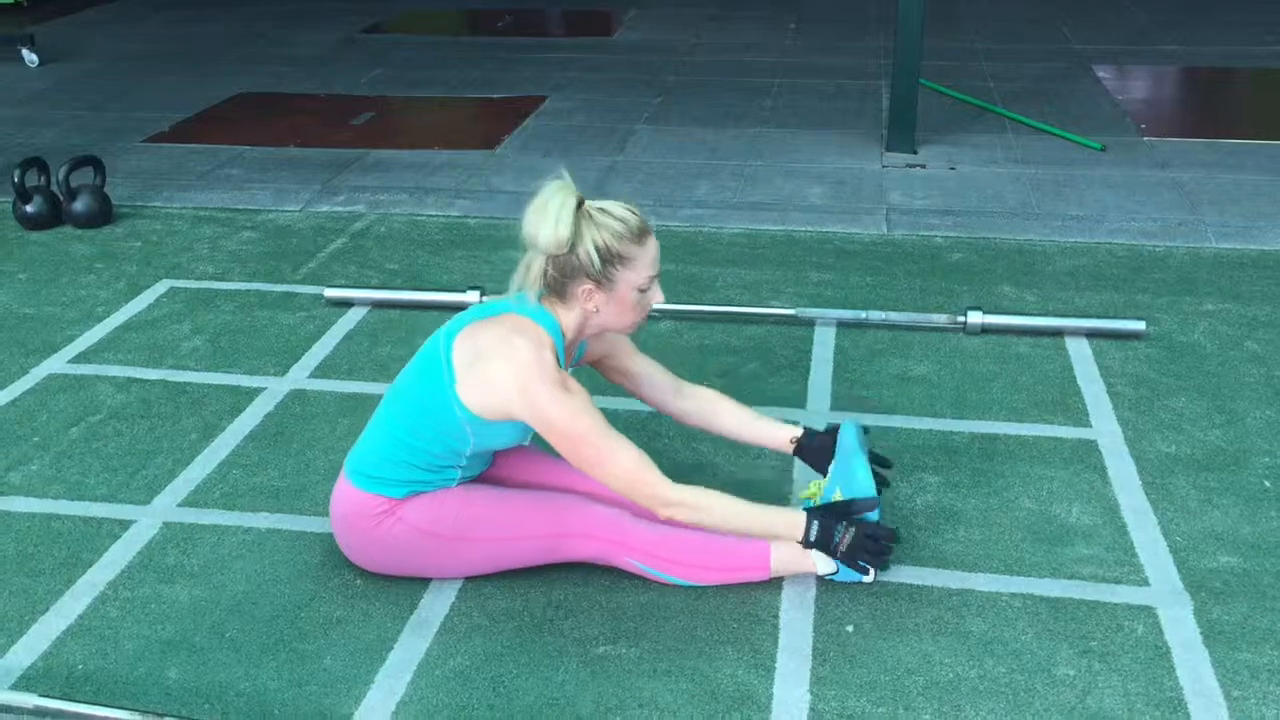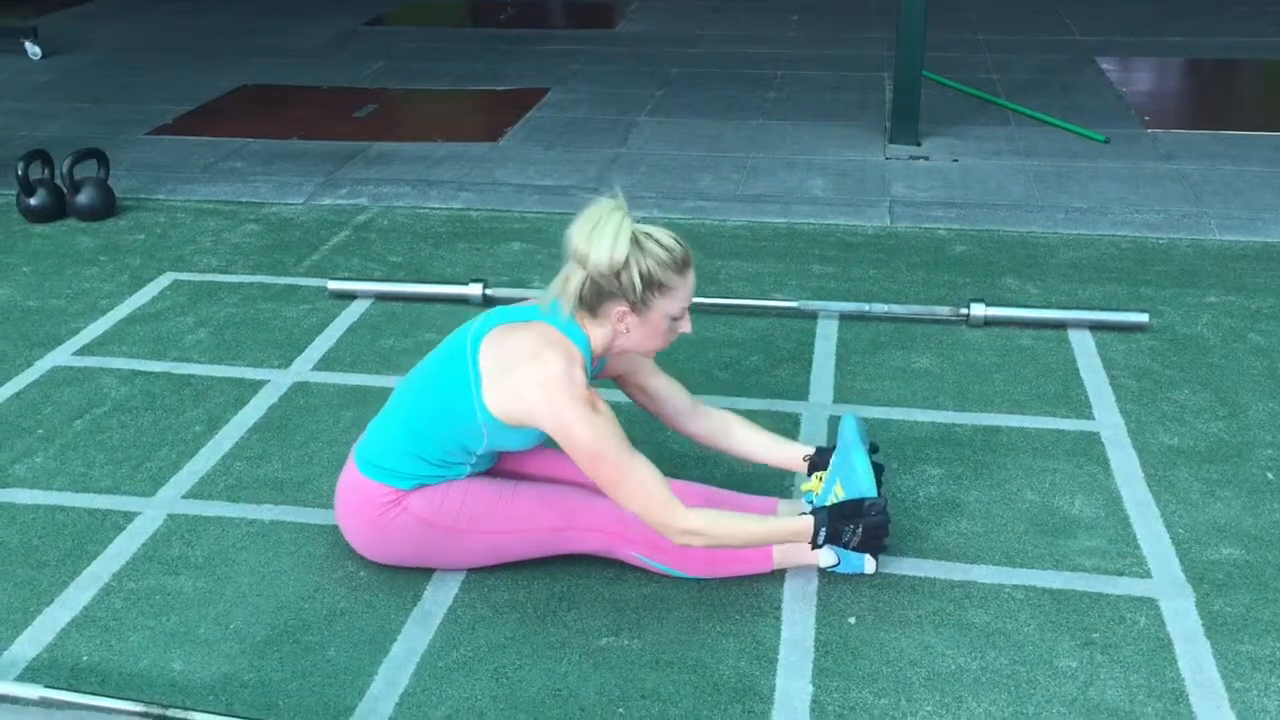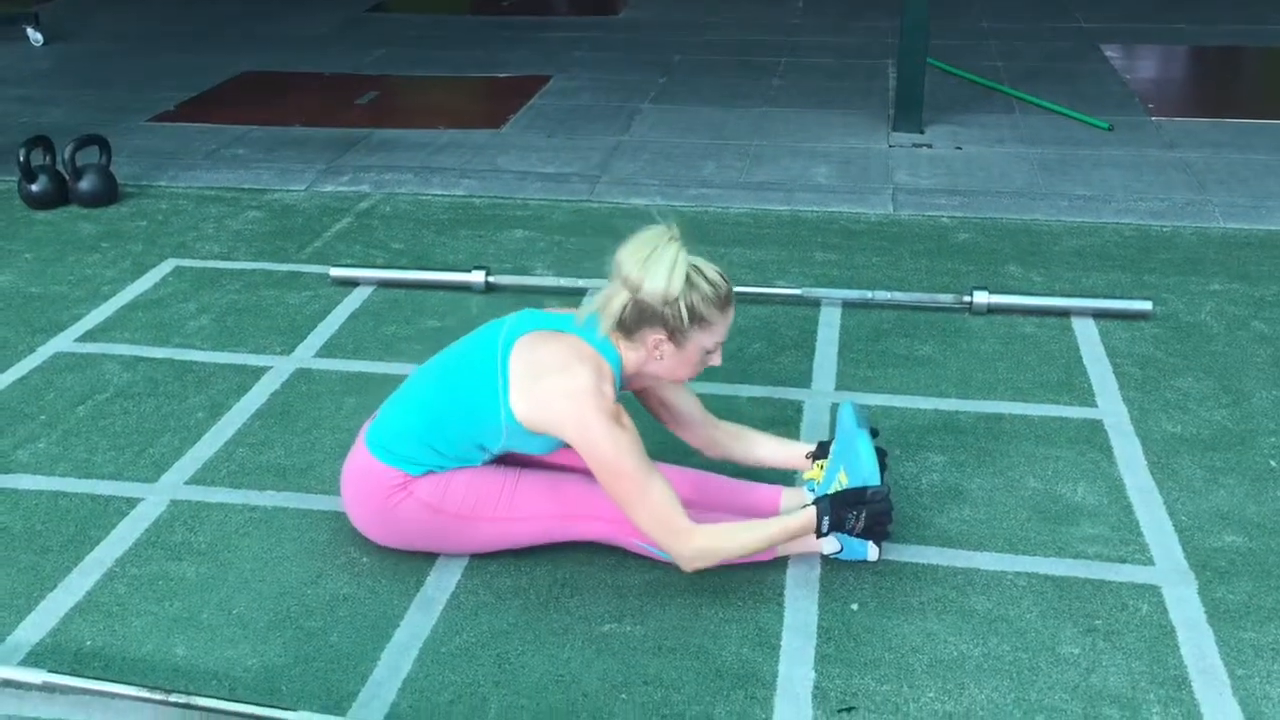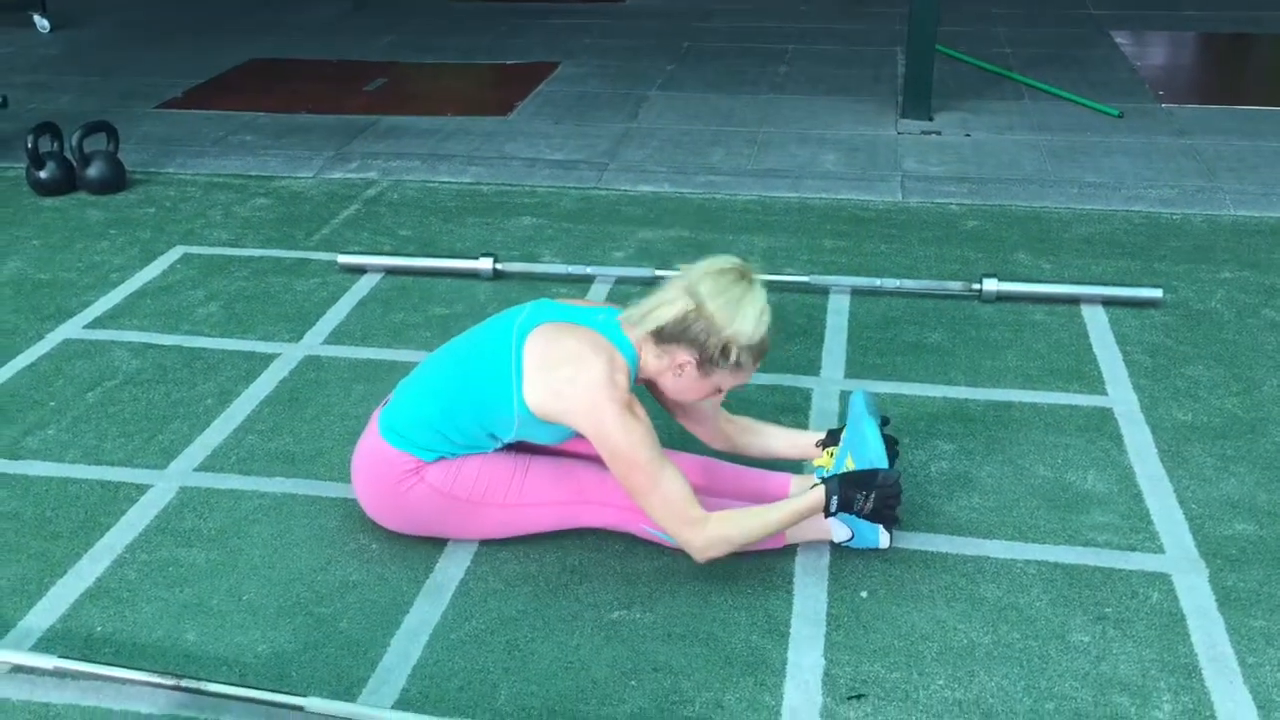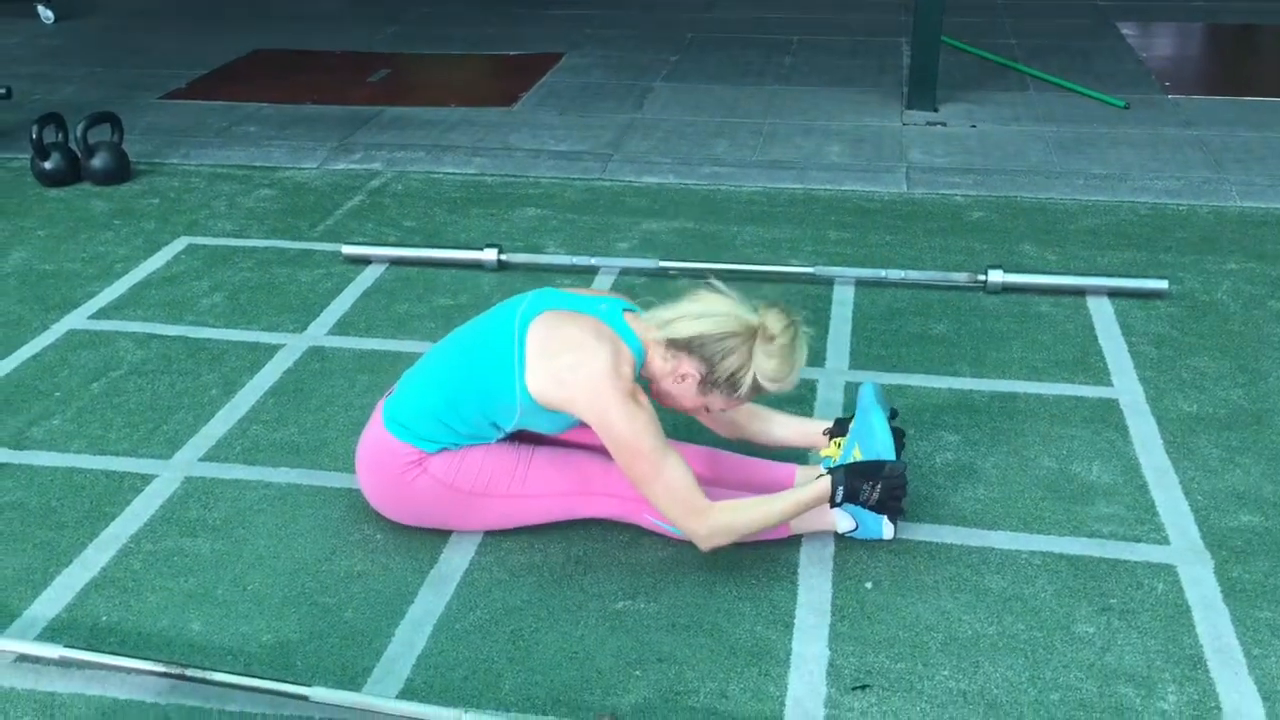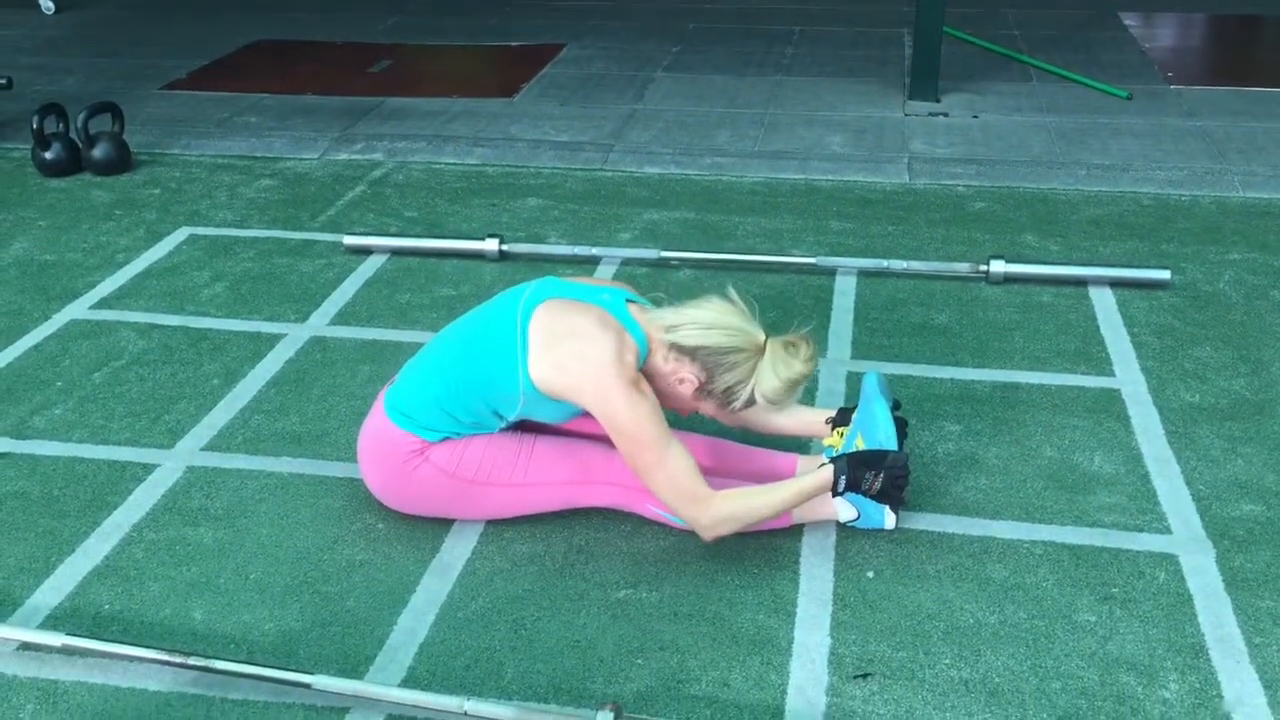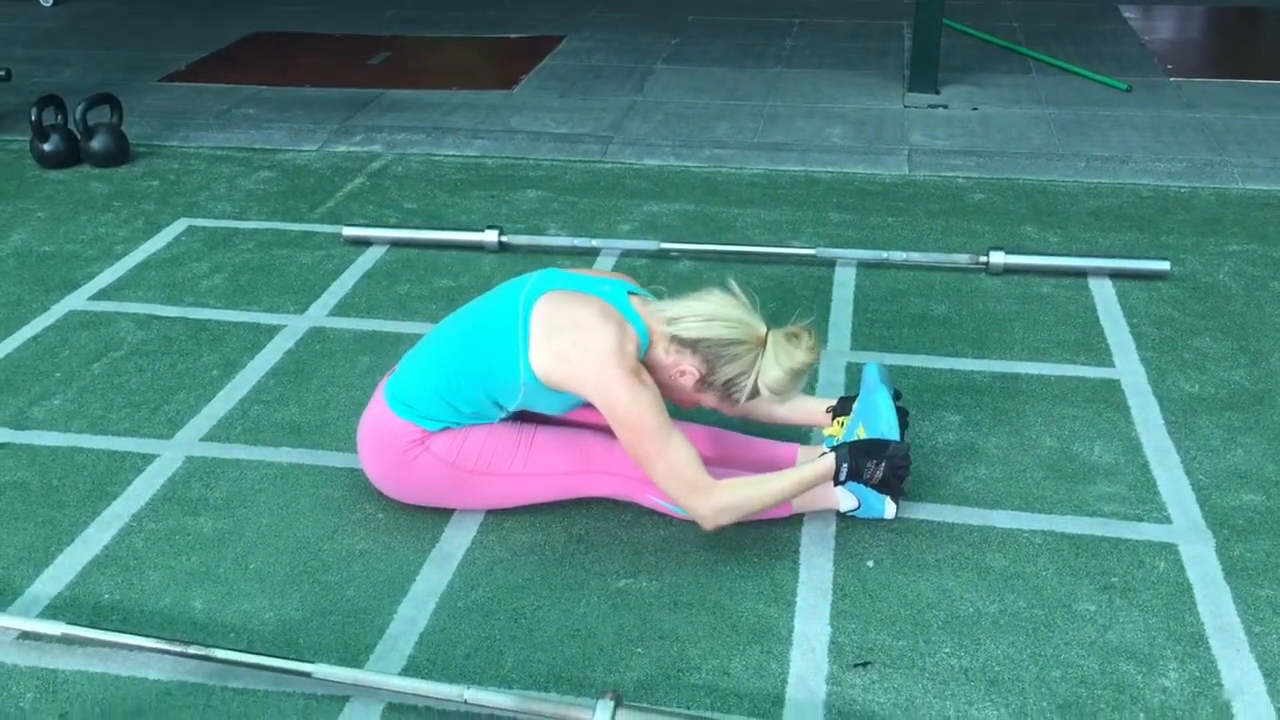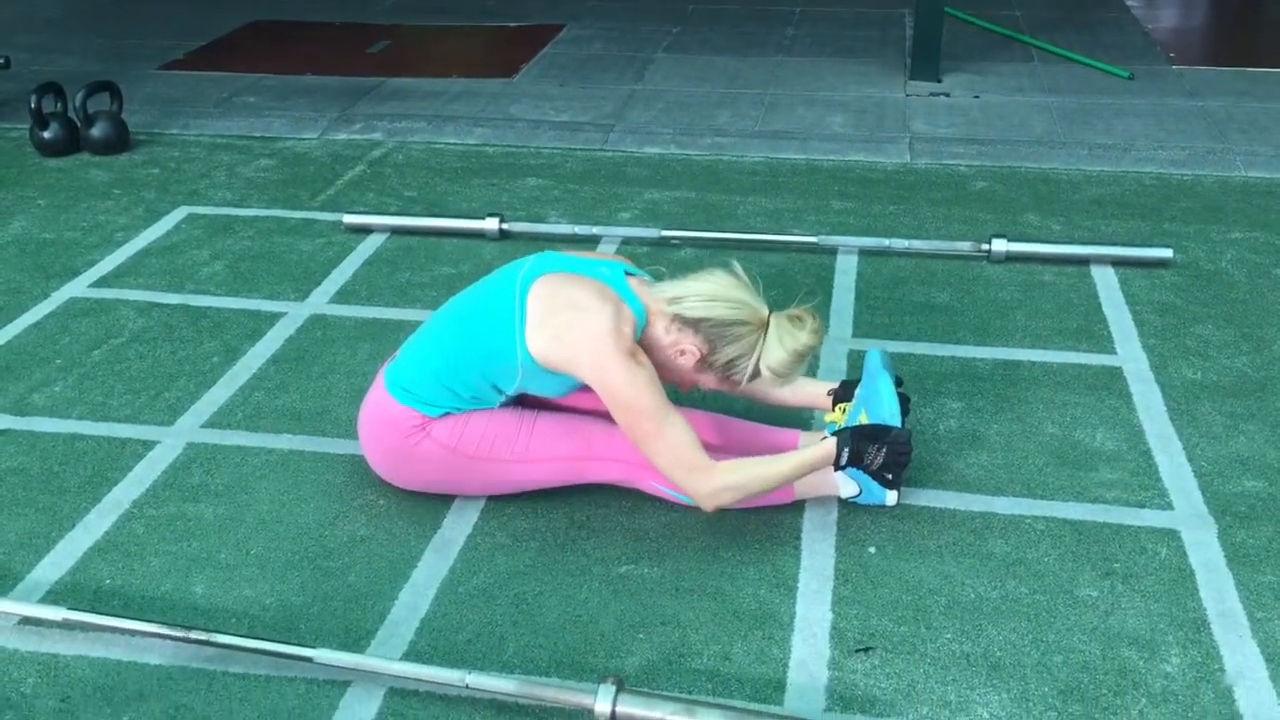
dt=0.4s
person 1, frame 1
left shoulder: (575, 325)
right shoulder: (529, 368)
left elbow: (684, 397)
right elbow: (665, 501)
left wrist: (801, 441)
right wrist: (807, 531)
right hip: (384, 514)
left knee: (612, 493)
right knee: (596, 530)
left ankle: (805, 512)
right ankle: (814, 561)
person 1, frame 2
left shoulder: (585, 332)
right shoulder: (555, 380)
left elbow: (699, 418)
right elbow: (678, 525)
left wrist: (811, 459)
right wrist: (815, 530)
left hip: (451, 461)
right hip: (389, 506)
left knee: (620, 487)
right knee: (602, 523)
left ankle: (805, 503)
right ankle: (818, 551)
person 1, frame 3
left shoulder: (610, 340)
right shoulder: (587, 395)
left elbow: (712, 435)
right elbow: (687, 547)
left wrist: (813, 455)
right wrist: (819, 520)
left hip: (423, 440)
right hip: (392, 489)
left knee: (634, 479)
right knee: (605, 511)
left ankle: (809, 493)
person 1, frame 4
left shoulder: (632, 332)
right shoulder: (604, 390)
left elbow: (723, 432)
right elbow: (700, 538)
left wrist: (823, 444)
right wrist: (826, 498)
left hip: (431, 426)
right hip: (402, 474)
left knee: (648, 468)
right knee: (614, 500)
person 1, frame 5
left shoulder: (634, 326)
right shoulder: (608, 382)
left elbow: (732, 421)
right elbow: (702, 527)
left wrist: (829, 433)
right wrist: (831, 488)
left hip: (439, 418)
right hip: (406, 467)
left knee: (652, 459)
right knee: (618, 490)
person 1, frame 6
left shoulder: (634, 316)
right shoulder: (612, 374)
left elbow: (731, 410)
right elbow: (706, 516)
left wrist: (830, 423)
right wrist: (834, 476)
left hip: (434, 404)
right hip: (408, 454)
left knee: (655, 450)
right knee: (619, 478)
person 1, frame 7
left shoulder: (635, 307)
right shoulder: (614, 366)
left elbow: (732, 395)
right elbow: (707, 506)
left wrist: (830, 411)
right wrist: (835, 466)
left hip: (435, 395)
right hip: (408, 445)
left knee: (654, 439)
right knee: (618, 468)
person 1, frame 8
left shoulder: (632, 289)
right shoulder: (611, 347)
left elbow: (731, 372)
right elbow: (705, 487)
left wrist: (832, 395)
right wrist: (836, 451)
left hip: (441, 379)
right hip: (408, 430)
left knee: (656, 423)
right knee: (620, 454)
left ankle: (820, 444)
